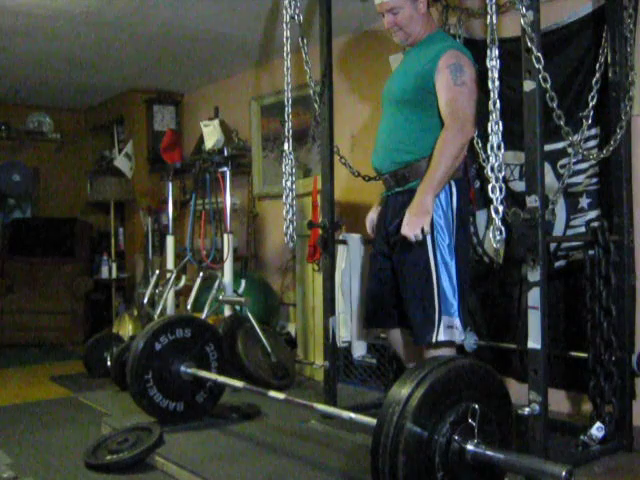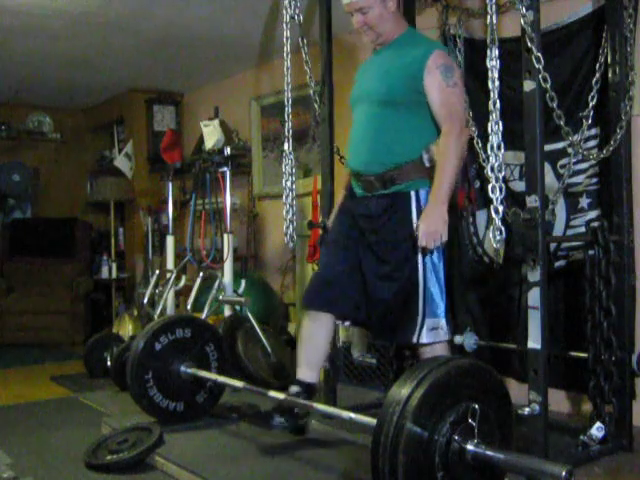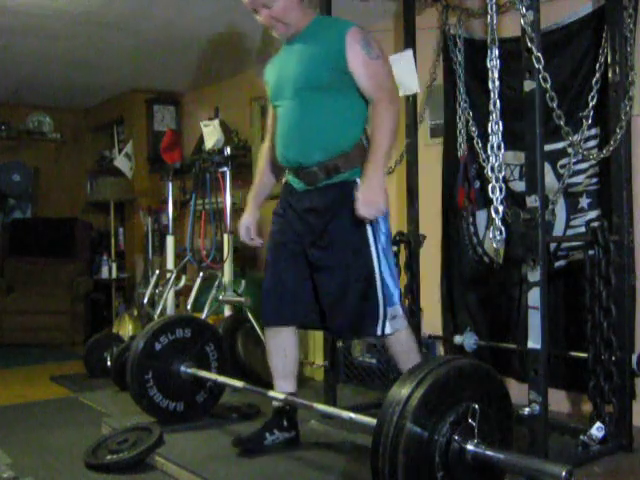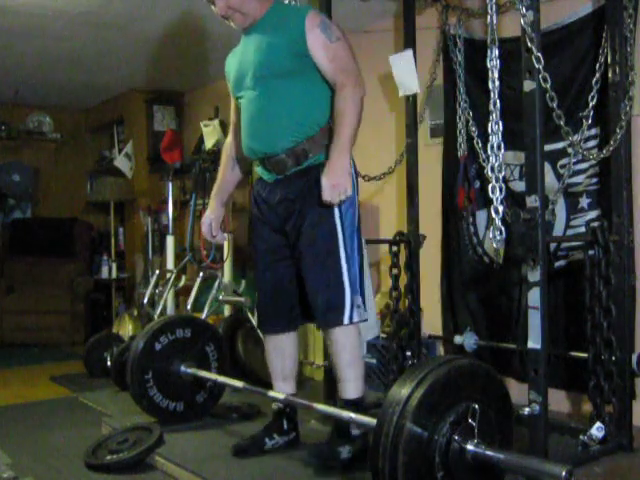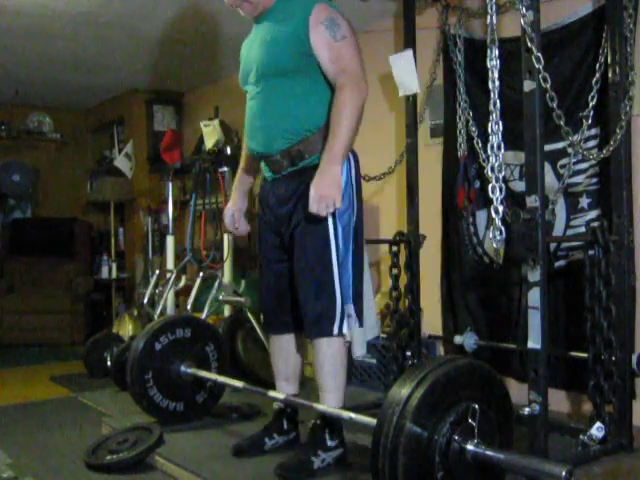
dt=0.5s
person 1, frame 1
left shoulder: (447, 57)
right shoulder: (407, 63)
left elbow: (458, 130)
left wrist: (422, 200)
left hip: (429, 199)
right hip: (396, 199)
left knee: (435, 316)
right knee: (382, 307)
person 1, frame 2
left shoulder: (430, 58)
right shoulder: (368, 66)
left elbow: (455, 131)
left wrist: (437, 207)
right wrist: (341, 201)
left hip: (406, 201)
right hip: (359, 200)
left knee: (423, 315)
right knee: (321, 298)
right ankle: (300, 402)
person 1, frame 3
left shoulder: (345, 38)
right shoulder: (275, 66)
left elbow: (385, 102)
left wrist: (373, 175)
right wrist: (253, 204)
left hip: (347, 189)
right hip: (295, 197)
left knee: (376, 304)
right knee: (277, 307)
right ankle: (285, 418)
person 1, frame 4
right shoulder: (235, 58)
left elbow: (349, 84)
left wrist: (337, 158)
right wrist: (216, 201)
left hip: (317, 178)
right hip: (267, 188)
left knee: (333, 299)
right knee: (273, 309)
left ankle: (354, 418)
right ankle: (285, 420)
person 1, frame 5
right shoulder: (253, 40)
left elbow: (351, 86)
left wrist: (330, 169)
right wrist: (239, 190)
left hip: (318, 176)
right hip: (275, 183)
left knee: (322, 306)
right knee: (276, 308)
left ankle: (329, 435)
right ankle: (285, 419)
